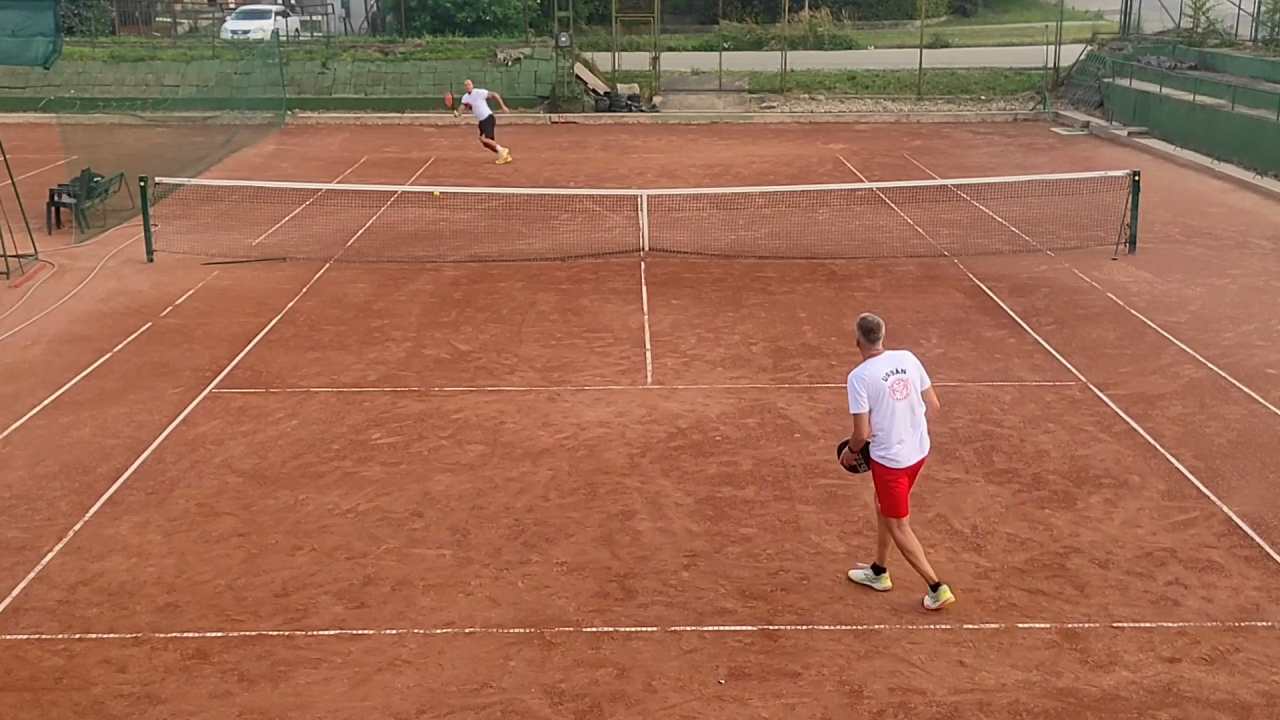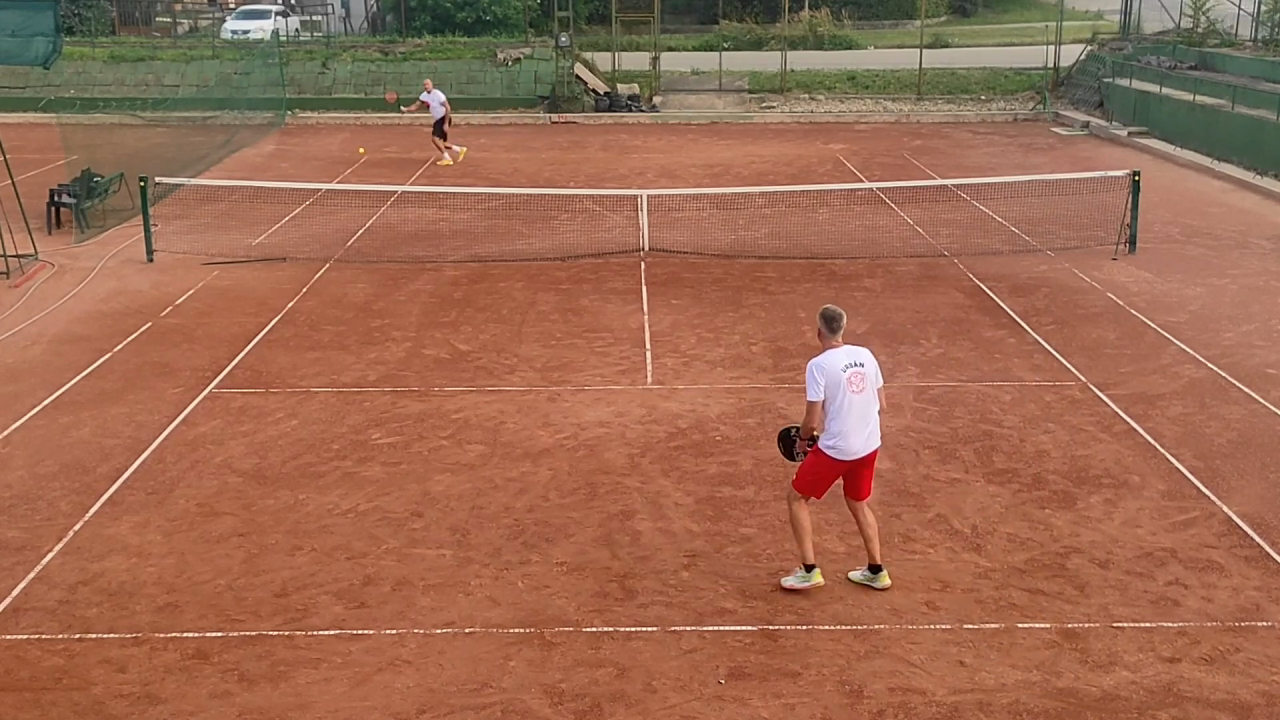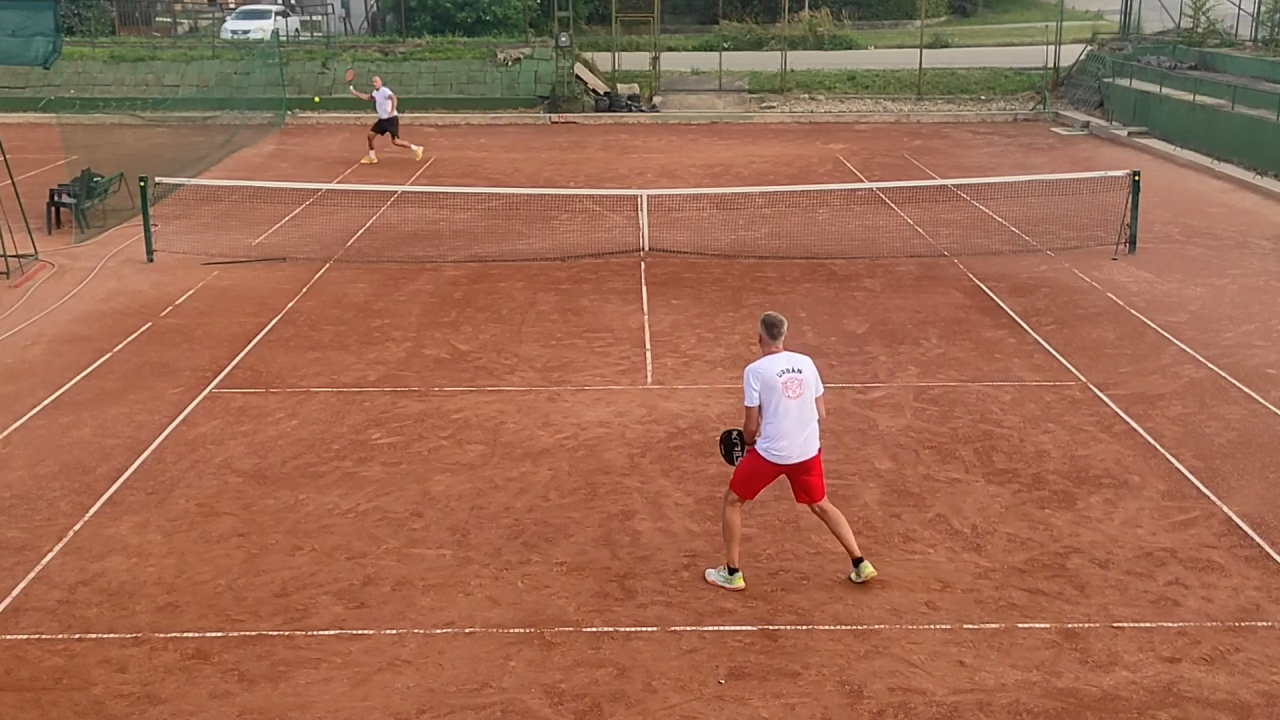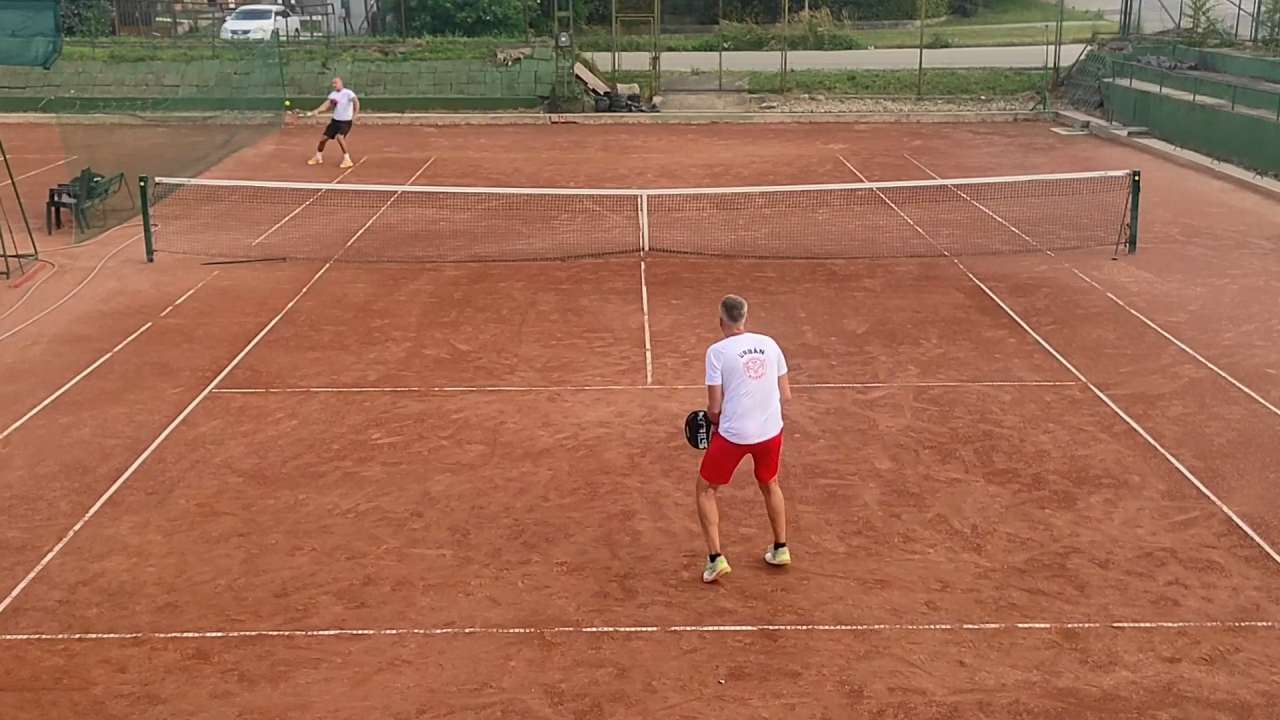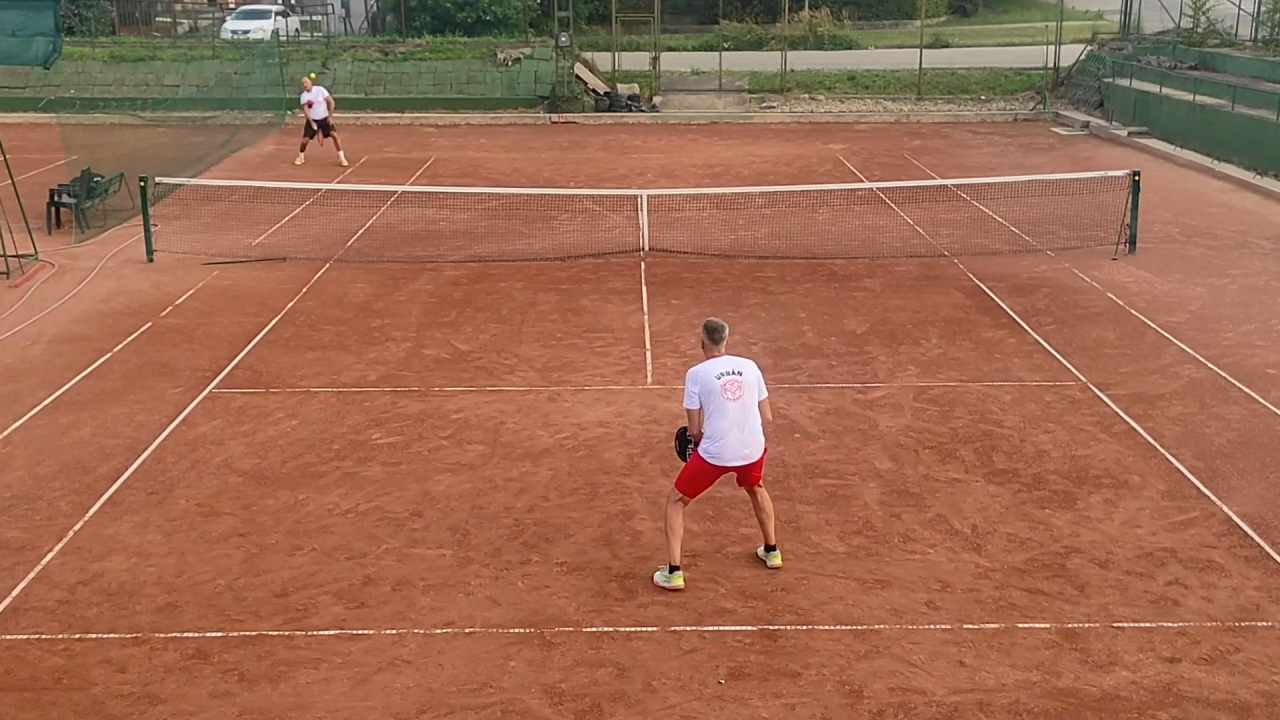
dt=0.3s
person 1, frame 1
left shoulder: (859, 377)
right shoulder: (908, 359)
left elbow: (862, 433)
right elbow: (933, 405)
left wrist: (850, 452)
left hip: (890, 458)
right hip: (919, 450)
left knee: (897, 525)
right knee: (886, 510)
left ankle: (937, 589)
right ankle: (878, 571)
person 1, frame 2
left shoulder: (818, 365)
right shoulder: (866, 355)
left elbow: (813, 420)
right elbow: (880, 403)
left wrist: (803, 438)
left hip: (834, 450)
right hip: (868, 446)
left knee: (796, 499)
right knee: (858, 504)
left ankle: (809, 570)
right ankle: (875, 571)
person 1, frame 3
left shoulder: (755, 370)
right shoulder: (806, 363)
left elbow: (752, 424)
right elbow: (821, 412)
left wrist: (749, 442)
left hip: (770, 453)
right hip: (808, 450)
left knee: (732, 502)
right knee: (822, 506)
left ankle: (732, 573)
right ankle: (860, 564)
person 1, frame 4
left shoulder: (718, 352)
right shoulder: (769, 344)
left elbow: (715, 408)
right elbow: (786, 393)
left wrist: (715, 422)
left hip: (734, 435)
right hip: (770, 431)
left knee: (705, 490)
right knee: (769, 485)
left ankle: (716, 559)
right ankle: (780, 549)
person 1, frame 5
left shoulder: (696, 374)
right shoulder: (750, 367)
left elbow: (694, 430)
right elbow: (767, 417)
left hip: (714, 454)
right hip: (753, 451)
left knee: (675, 501)
right knee: (756, 489)
left ankle: (674, 571)
right ankle: (771, 551)
